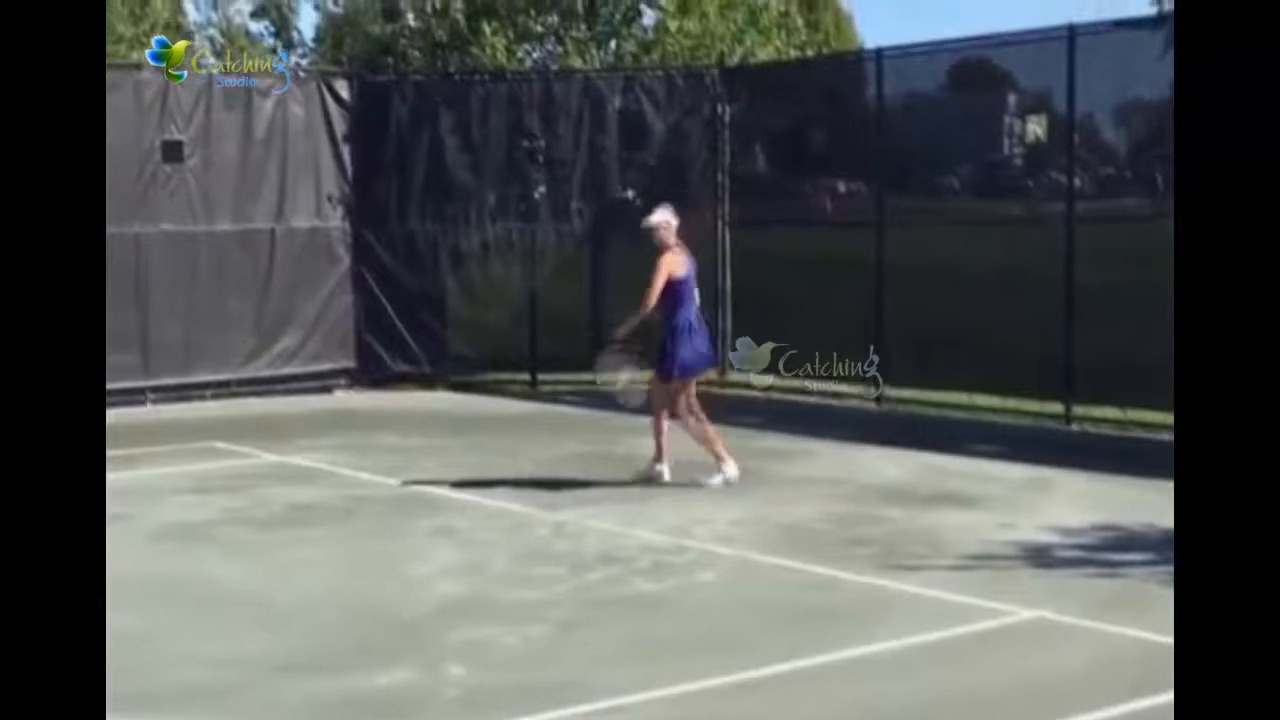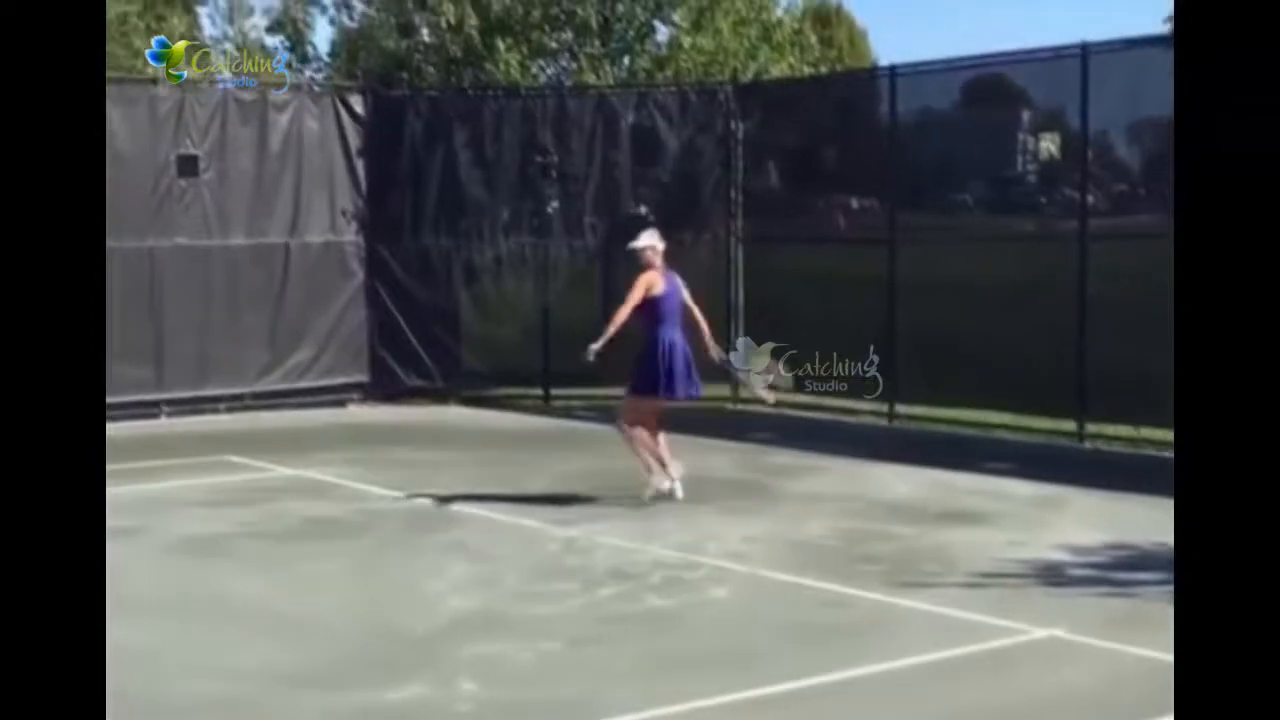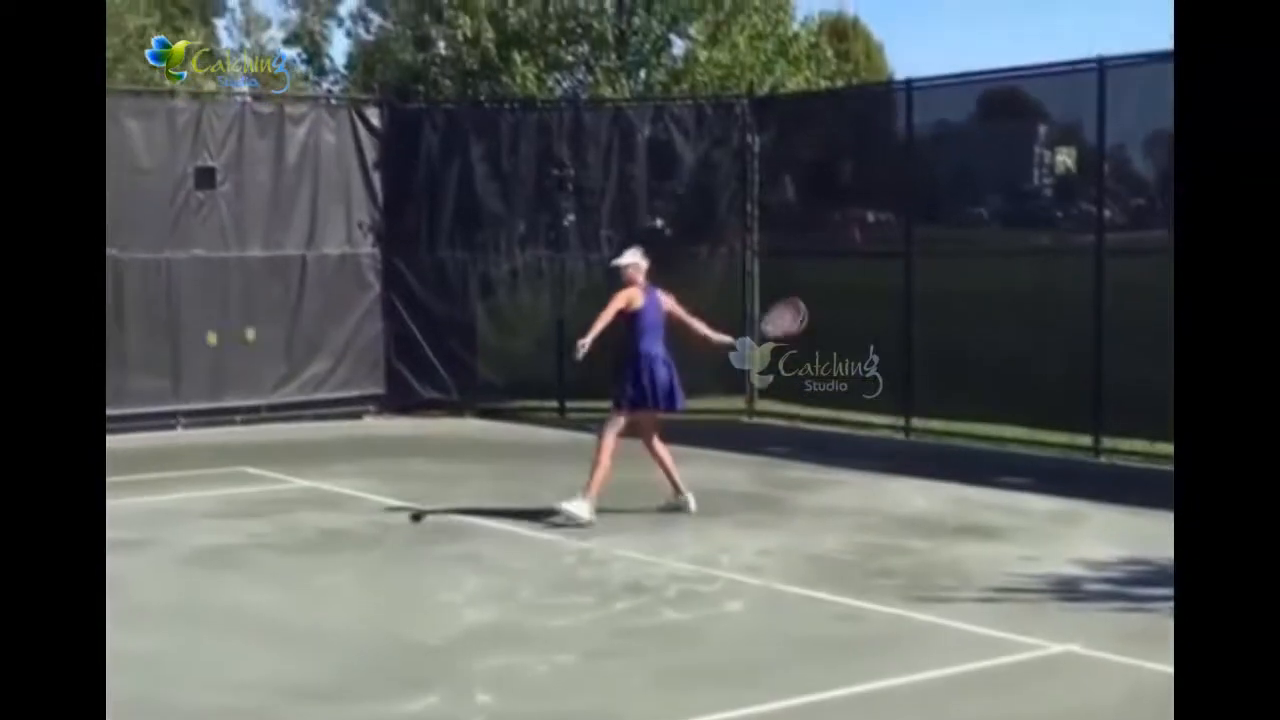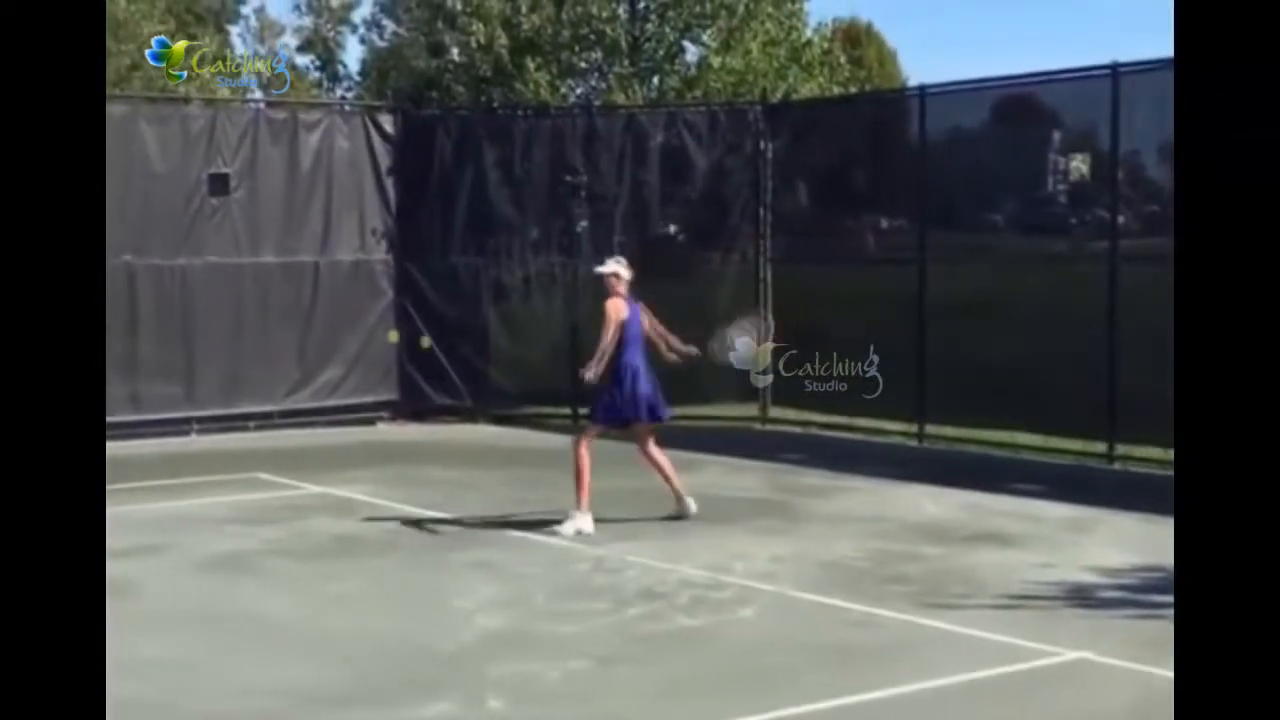
dt=0.2s
person 1, frame 1
left shoulder: (667, 259)
right shoulder: (684, 254)
left elbow: (650, 303)
left wrist: (627, 326)
left hip: (681, 332)
right hip: (688, 329)
left knee: (684, 410)
right knee: (657, 395)
left ankle: (725, 464)
right ankle: (659, 463)
person 1, frame 2
left shoulder: (647, 278)
right shoulder: (675, 279)
left elbow: (624, 311)
right elbow: (695, 312)
left wrist: (600, 342)
right wrist: (710, 343)
left hip: (660, 351)
right hip: (676, 349)
left knee: (625, 420)
right knee: (647, 420)
left ankle: (661, 471)
right ankle: (667, 479)
person 1, frame 3
left shoulder: (627, 294)
right shoulder: (660, 296)
left elbow: (607, 314)
right elbow: (689, 320)
left wrist: (587, 339)
right wrist: (717, 337)
left hip: (641, 366)
right hip: (661, 365)
left knee: (610, 433)
right knee: (649, 435)
left ankle: (586, 502)
right ankle: (681, 495)
person 1, frame 4
left shoulder: (612, 304)
right shoulder: (636, 307)
left elbow: (610, 335)
right elbow: (656, 334)
left wrist: (595, 365)
right wrist: (668, 352)
left hip: (623, 378)
right hip: (640, 379)
left knee: (582, 443)
right knee: (647, 445)
left ankle: (582, 516)
right ankle: (683, 500)
